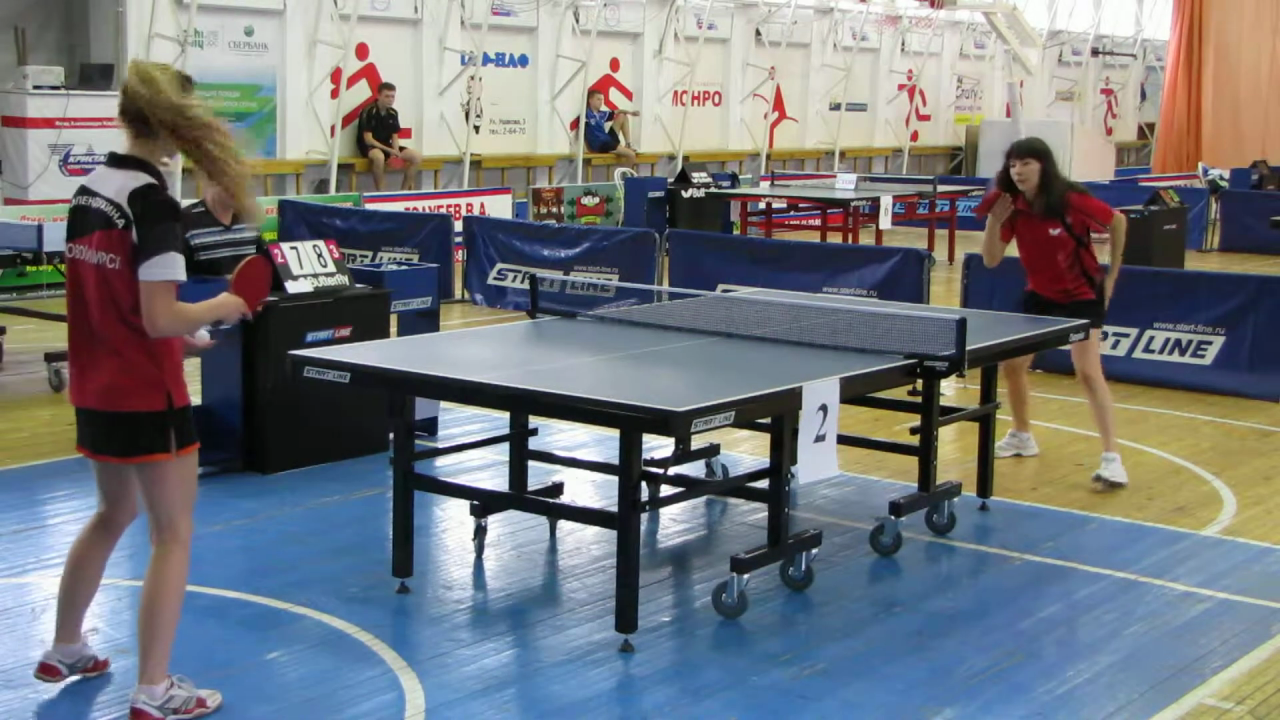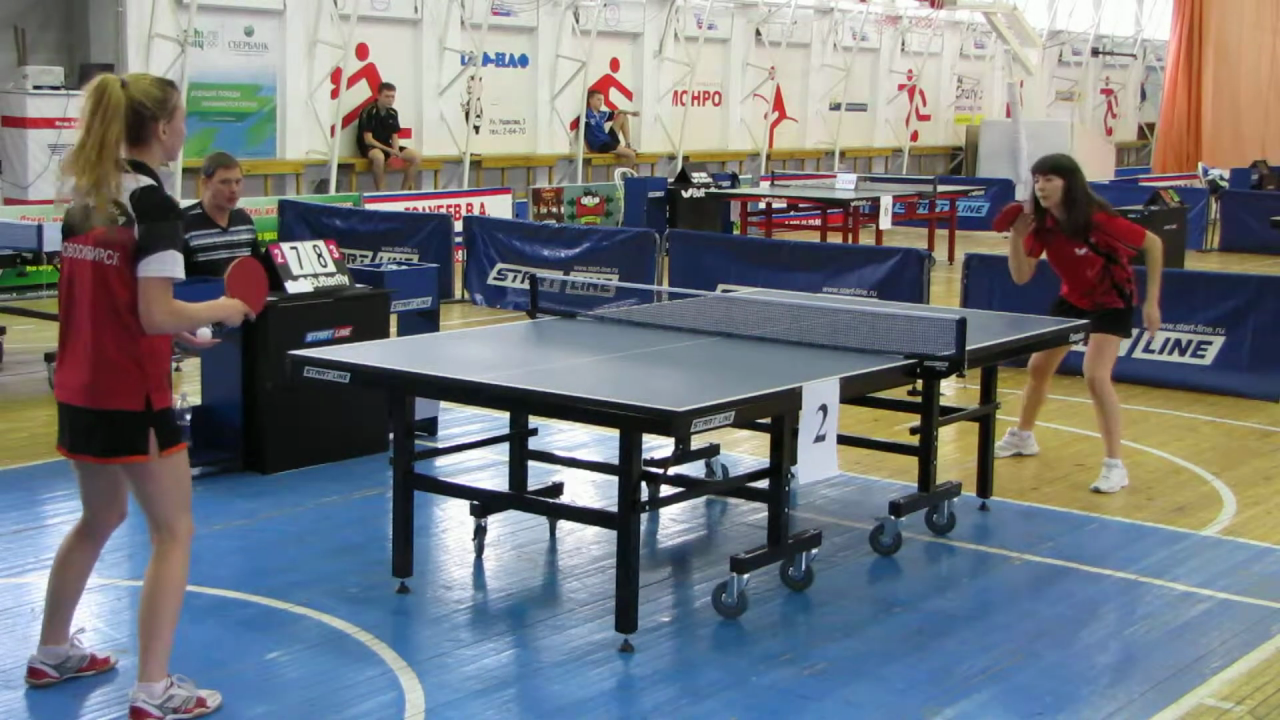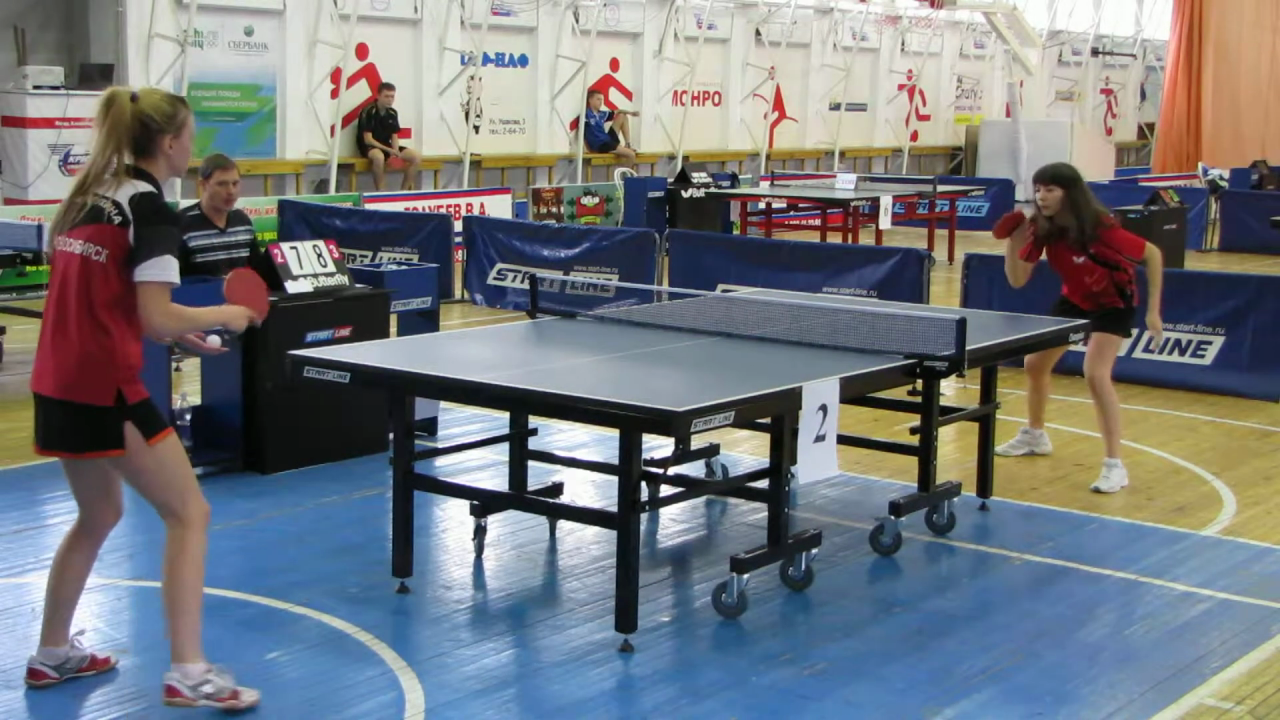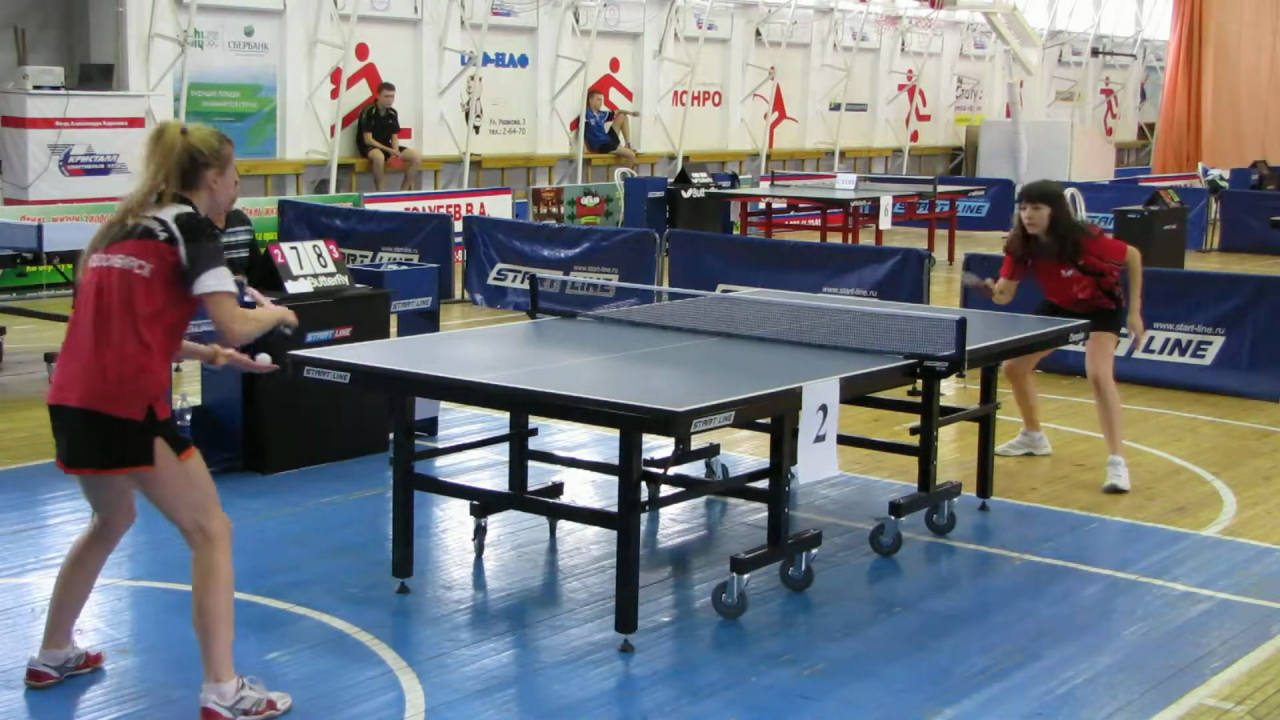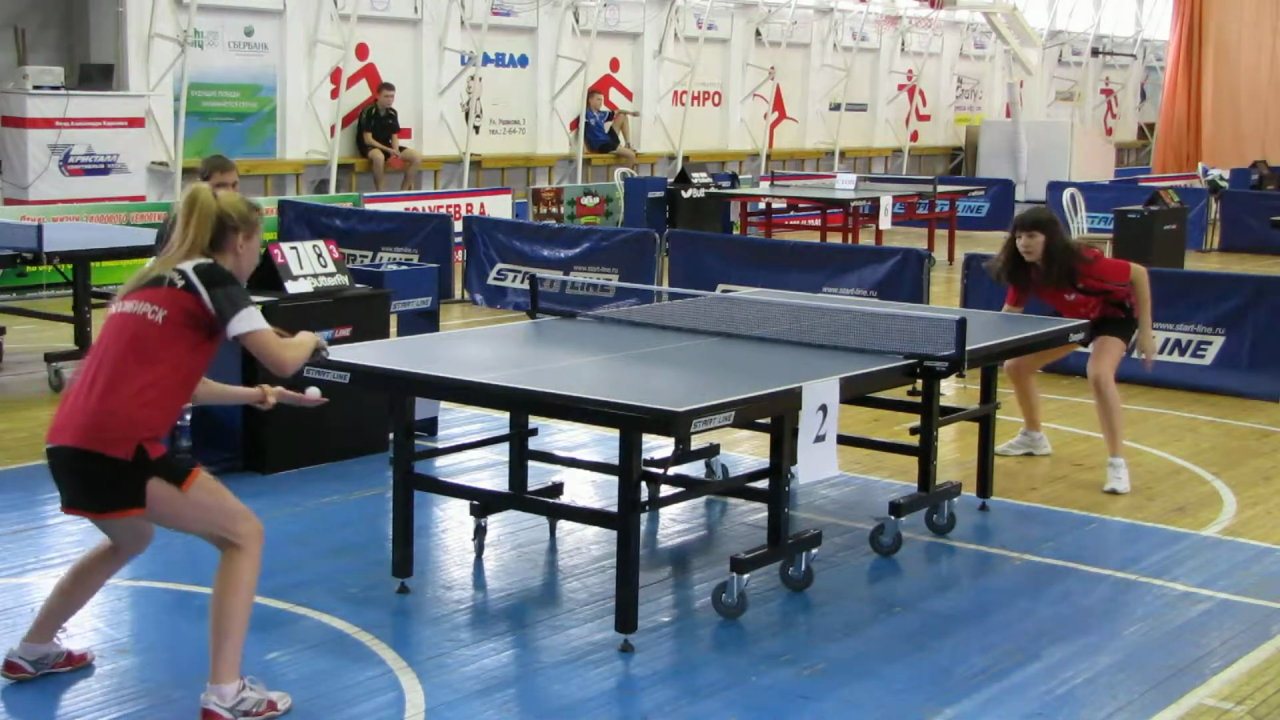
dt=0.3s
person 1, frame 1
left shoulder: (88, 190)
right shoulder: (153, 203)
right elbow: (160, 319)
left wrist: (183, 329)
right wrist: (219, 308)
left hip: (94, 389)
right hip: (147, 396)
left knee: (113, 513)
right knee: (172, 536)
left ankle: (64, 648)
person 1, frame 2
left shoulder: (85, 196)
right shoulder: (153, 204)
right elbow: (155, 315)
left wrist: (178, 325)
right wrist: (218, 308)
left hip: (79, 389)
right hip: (129, 396)
left knee: (102, 516)
right knee: (173, 534)
left ankle: (51, 652)
person 1, frame 3
left shoulder: (89, 196)
right shoulder: (150, 208)
right elbow: (156, 318)
left wrist: (177, 330)
right wrist: (222, 314)
left hip: (57, 386)
right hip: (105, 389)
left knee: (98, 515)
right knee: (189, 514)
left ankle: (51, 654)
right ankle: (189, 671)
person 1, frame 4
left shoulder: (122, 226)
right shoulder: (189, 227)
right elbow: (237, 328)
left wrist: (202, 352)
right wrist: (272, 311)
left hip: (70, 402)
right hip: (126, 408)
left knee: (113, 520)
right knee: (210, 532)
left ankle: (52, 655)
person 1, frame 5
left shoulder: (155, 280)
right shoulder: (210, 278)
right elbow: (281, 361)
left wrist: (252, 395)
right wrist: (306, 339)
left hip: (68, 443)
right hip: (120, 448)
left knee: (129, 539)
right knee: (243, 536)
person 2, frame 1
left shoulder: (1071, 200)
right shoulder: (1011, 207)
left elbow: (1118, 221)
right elbow: (991, 261)
left wrist: (1111, 276)
right wrist: (994, 221)
left hip: (1081, 295)
right hip: (1040, 295)
left knee: (1088, 372)
right knee: (1011, 365)
left ankle: (1111, 459)
right ankle: (1022, 436)
person 2, frame 2
left shoulder: (1098, 219)
right shoulder: (1039, 222)
left elbow: (1153, 244)
right elbow: (1021, 277)
left wrist: (1152, 301)
right wrist: (1016, 237)
left hip: (1111, 303)
right hip: (1071, 300)
left knee: (1095, 376)
right knee: (1037, 368)
left ankle: (1114, 465)
right ankle: (1022, 436)
person 2, frame 3
left shoulder: (1100, 229)
right shoulder: (1040, 227)
left elbow: (1152, 255)
right elbow: (1017, 280)
left wrist: (1153, 310)
right wrist: (1013, 245)
left hip: (1112, 304)
right hip: (1073, 300)
left knee: (1095, 375)
right knee: (1034, 365)
left ankle: (1114, 465)
right ankle: (1035, 435)
person 2, frame 4
left shoulder: (1084, 240)
right shoulder: (1021, 246)
left elbow: (1133, 257)
right elbow: (1004, 294)
left wrist: (1134, 312)
right wrist: (993, 291)
left hip: (1101, 307)
right hip: (1058, 308)
left knee: (1099, 374)
right knee: (1013, 367)
left ankle: (1117, 462)
right ankle: (1033, 435)
person 2, frame 5
left shoulder: (1083, 263)
right shoulder: (1024, 270)
left elbow: (1139, 274)
right elbow: (1010, 314)
left wrist: (1145, 330)
left hip: (1114, 316)
right hip: (1073, 318)
left knee: (1099, 376)
right knee: (1015, 366)
left ankle: (1117, 465)
right ankle: (1033, 436)
